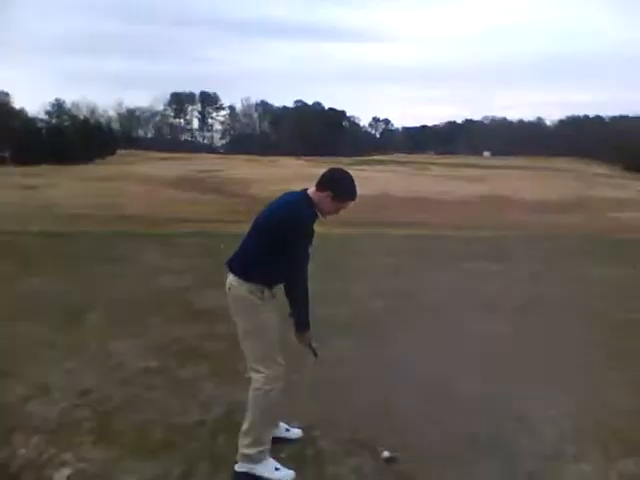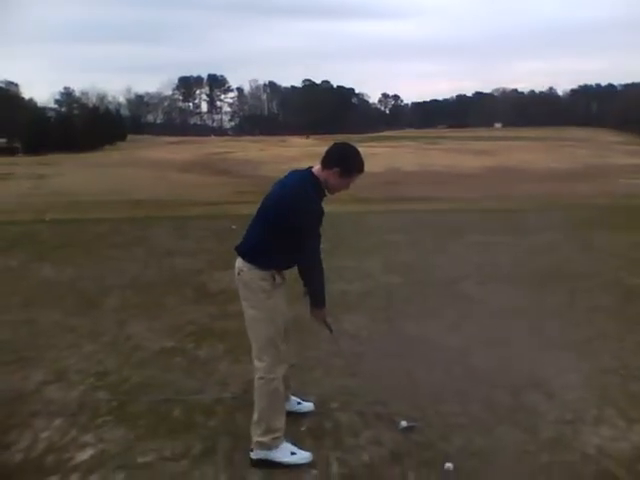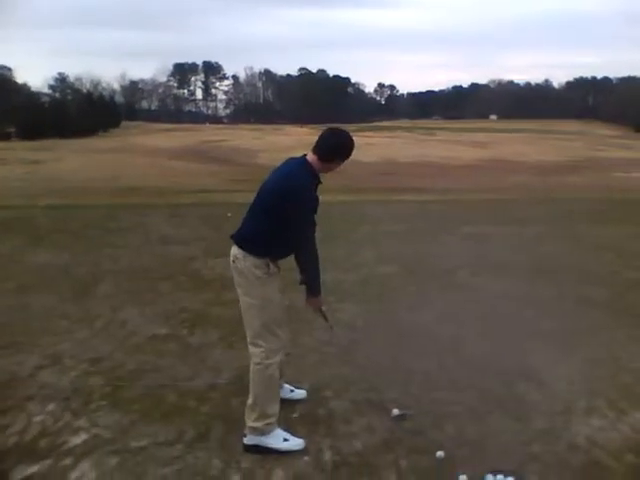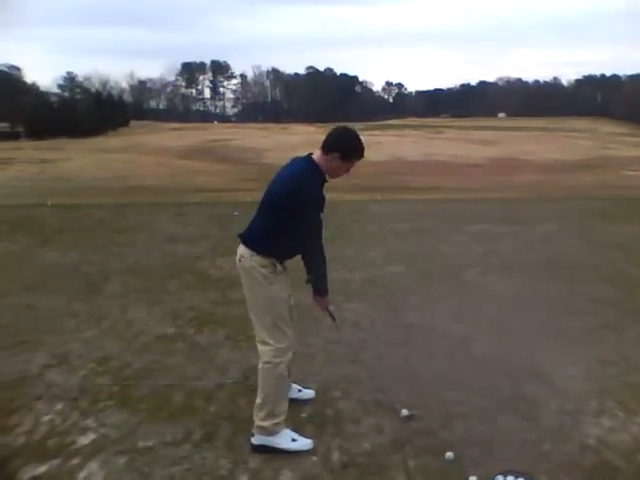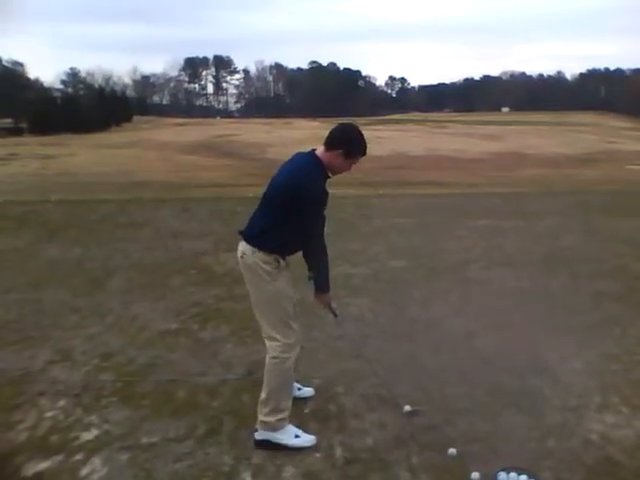
dt=1s
person 1, frame 1
left shoulder: (295, 203)
right shoulder: (298, 217)
left elbow: (290, 268)
right elbow: (297, 273)
left wrist: (296, 312)
right wrist: (302, 324)
left hip: (253, 283)
right hip: (250, 289)
left knee: (267, 362)
right knee: (268, 370)
left ankle: (267, 423)
person 1, frame 2
left shoulder: (300, 181)
right shoulder: (305, 199)
right elbow: (309, 254)
left wrist: (310, 289)
right wrist: (317, 301)
left hip: (262, 267)
right hip: (260, 274)
left knee: (277, 343)
right knee: (270, 357)
left ankle: (280, 398)
right ankle: (266, 444)
person 1, frame 3
left shoulder: (294, 169)
right shoulder: (301, 187)
left elbow: (298, 236)
right elbow: (304, 242)
left wrist: (306, 277)
right wrist: (313, 289)
left hip: (255, 255)
right hip: (255, 262)
left knee: (272, 333)
right knee: (267, 343)
left ankle: (272, 386)
right ankle: (259, 430)
person 1, frame 4
left shoulder: (301, 167)
right shoulder: (307, 186)
left elbow: (303, 236)
right elbow: (311, 241)
left wrist: (313, 278)
right wrist: (320, 288)
left hip: (263, 255)
right hip: (261, 262)
left knee: (282, 325)
right knee: (276, 343)
left ankle: (279, 386)
right ankle: (267, 430)
person 1, frame 5
left shoulder: (303, 162)
right shoulder: (310, 183)
right elbow: (313, 238)
left wrist: (313, 271)
right wrist: (322, 286)
left hip: (262, 250)
right hip: (263, 258)
left knee: (282, 327)
right knee: (285, 339)
left ankle: (281, 384)
right ankle: (271, 426)
